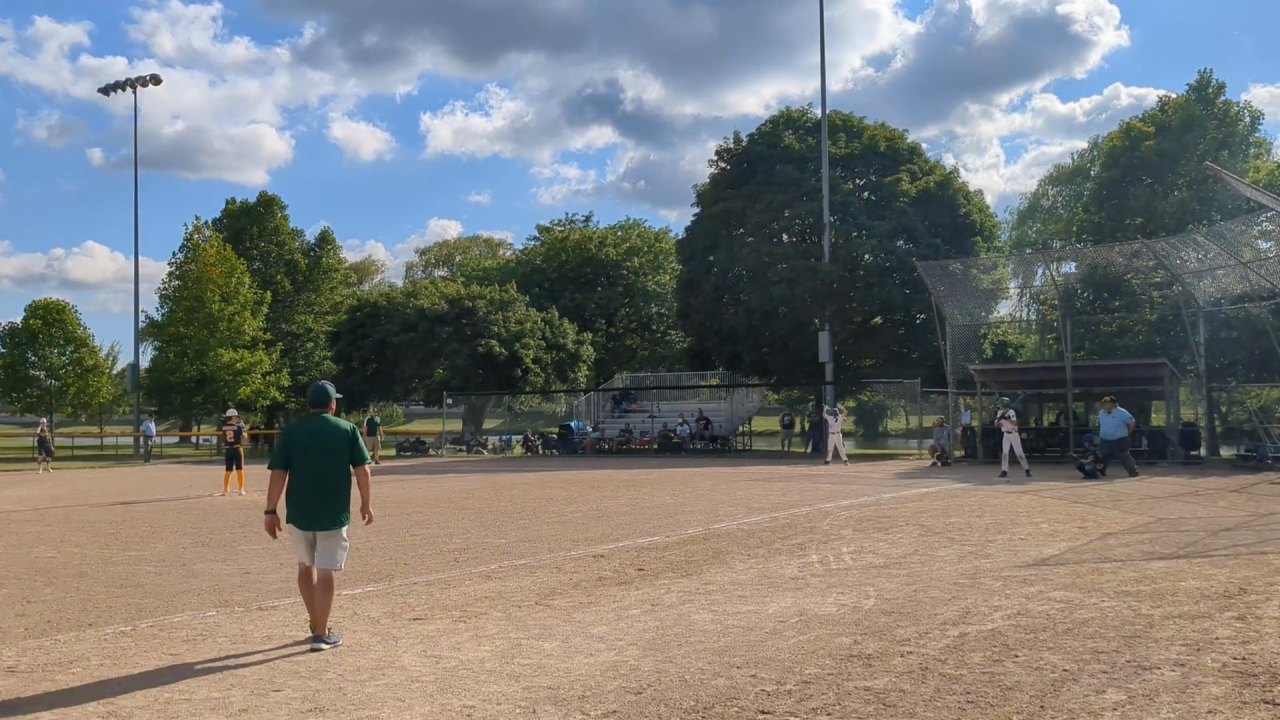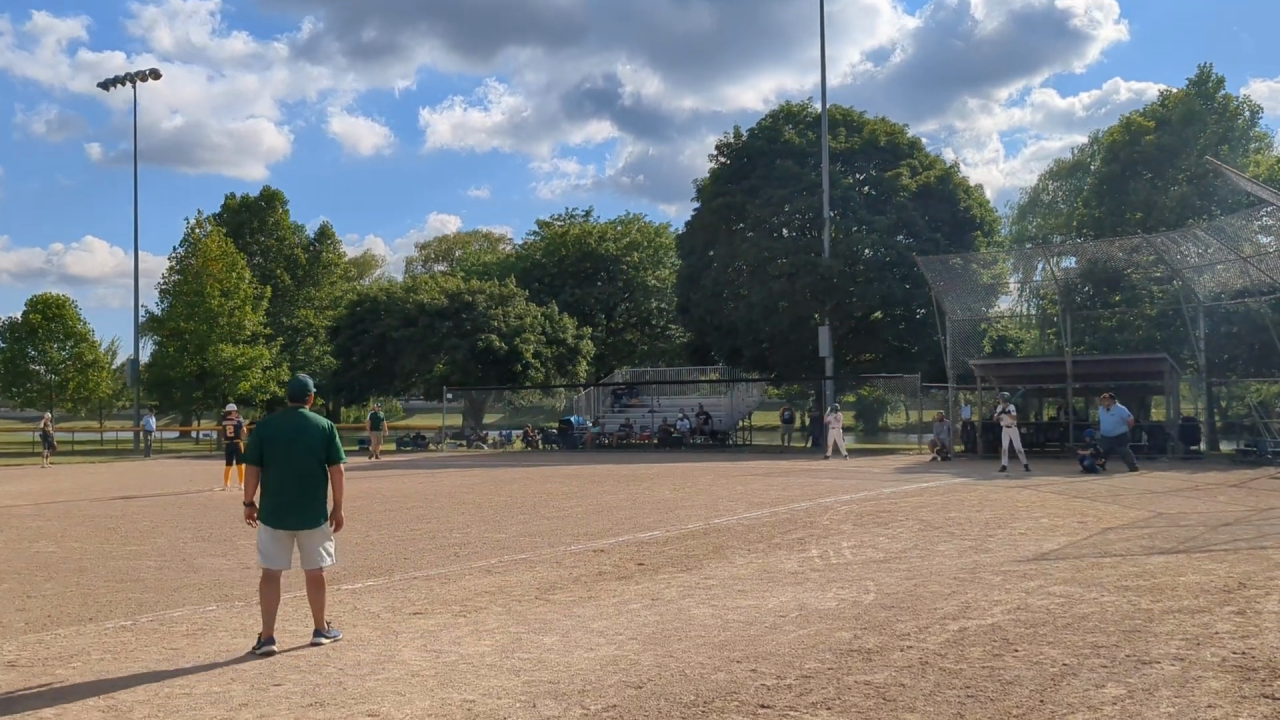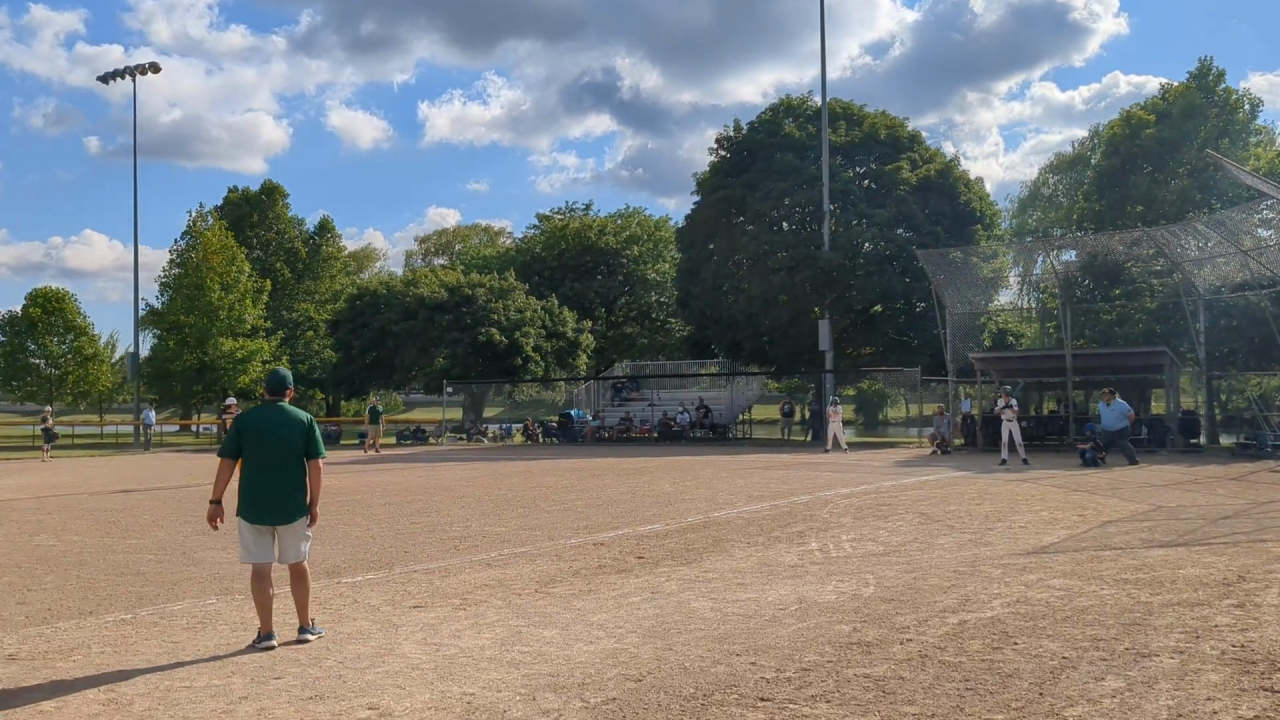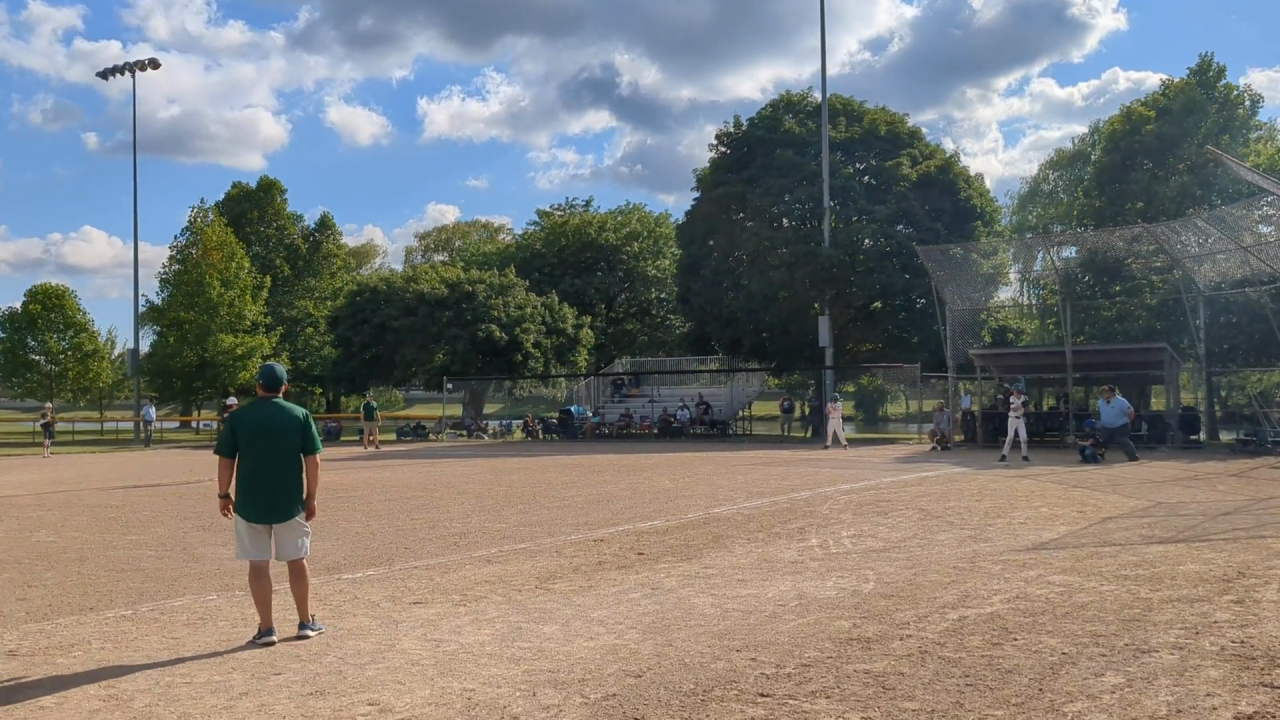
dt=0.5s
person 1, frame 1
left shoulder: (290, 431)
right shoulder: (348, 429)
left elbow: (278, 474)
right elbow: (362, 470)
left wrist: (271, 511)
right wrist: (366, 504)
left hip: (299, 513)
right hip: (334, 514)
left knee: (306, 568)
right knee: (326, 572)
left ankle: (316, 624)
right ankle: (321, 634)
person 1, frame 2
left shoulder: (265, 426)
right shoulder: (324, 426)
left elbow: (252, 469)
right elbow: (337, 470)
left wrist: (249, 503)
right wrist: (338, 508)
left hip: (273, 513)
right hip: (313, 513)
left knee: (270, 573)
right knee: (315, 571)
left ankle: (267, 637)
right ankle: (321, 629)
person 1, frame 3
left shoulder: (244, 420)
right shoulder: (305, 420)
left elbow: (227, 463)
right elbow: (316, 465)
left wrist: (215, 501)
right wrist: (314, 503)
left hip: (253, 507)
right hip: (293, 506)
left knee: (260, 568)
right knee: (298, 565)
left ankle: (267, 632)
right ankle: (306, 626)
person 1, frame 4
left shoulder: (238, 417)
right shoulder: (300, 415)
left elbow: (225, 461)
right elbow: (313, 461)
left wrist: (224, 495)
right wrist: (311, 497)
left hip: (250, 504)
right hip: (290, 503)
left knee: (258, 565)
right knee: (296, 561)
left ankle: (266, 628)
right ankle: (306, 622)
